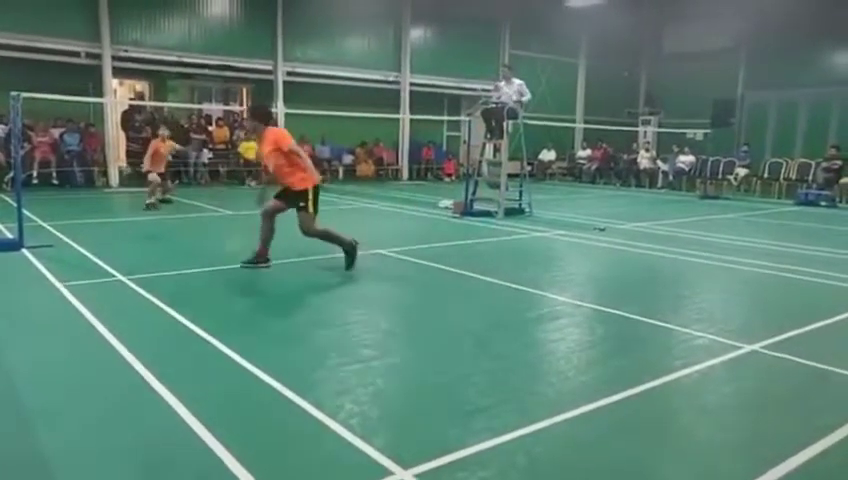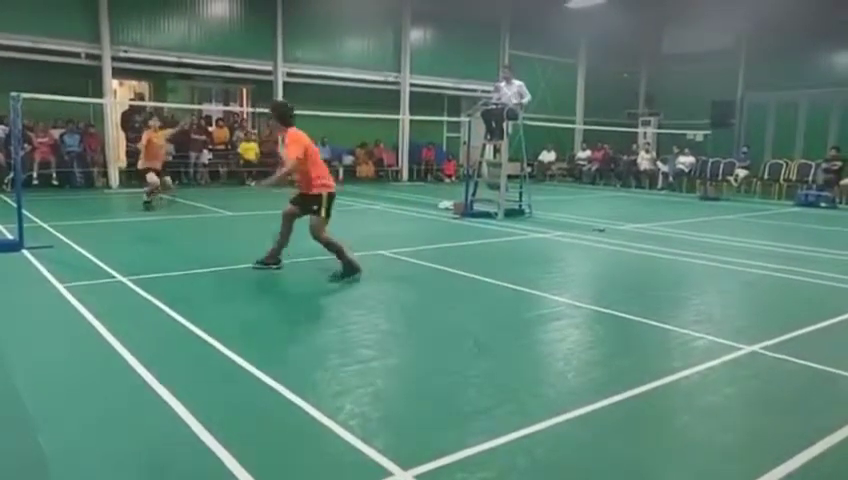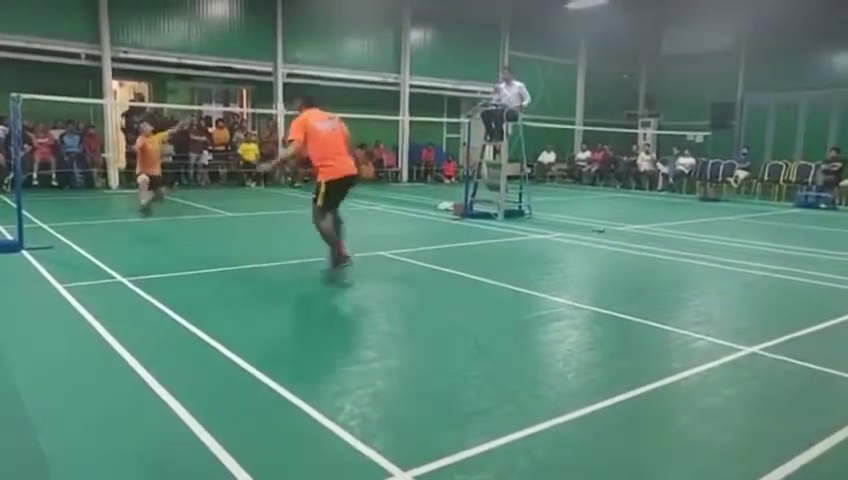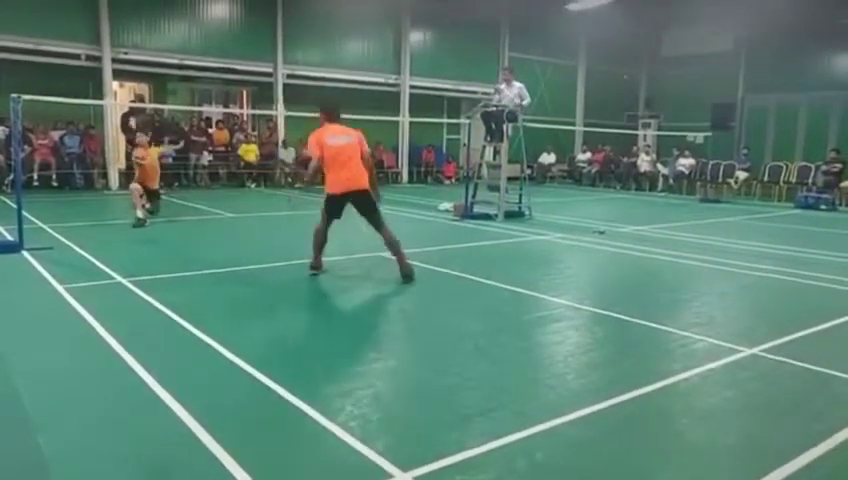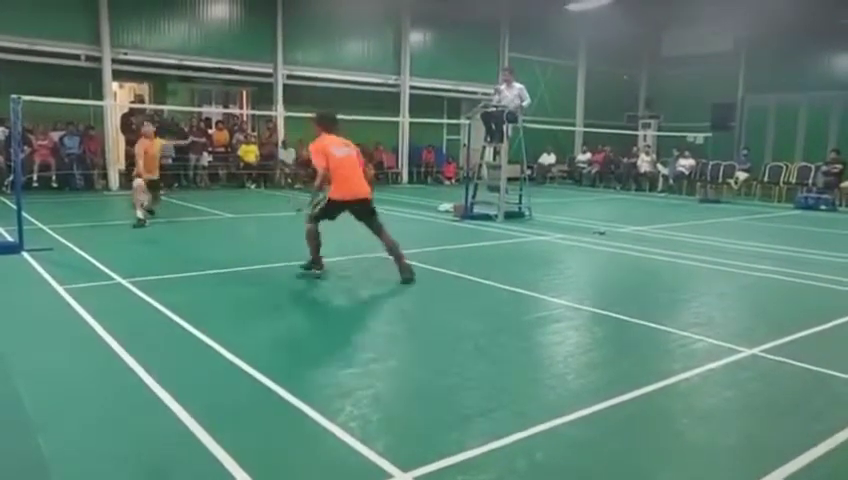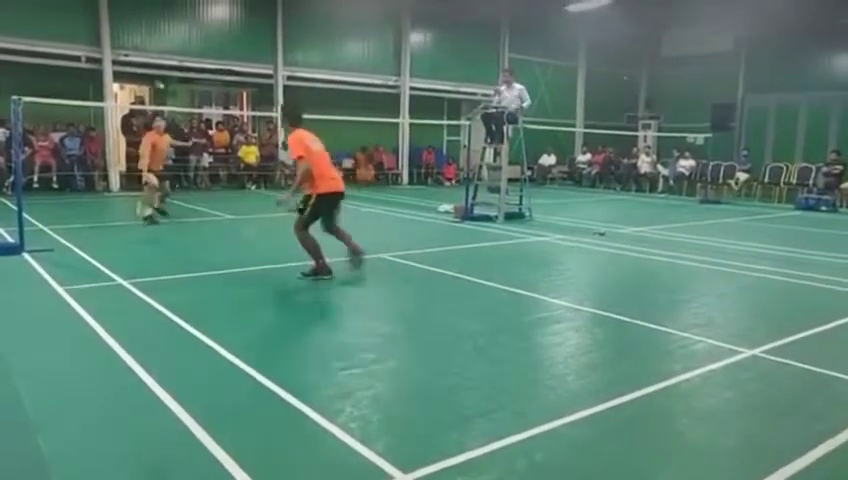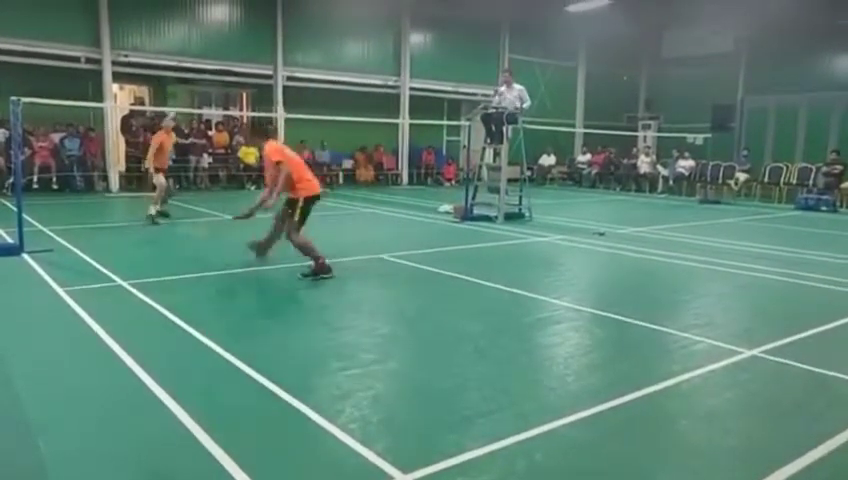
dt=0.2s
person 1, frame 1
left shoulder: (277, 134)
right shoulder: (263, 141)
left elbow: (299, 152)
right elbow: (272, 169)
left wrist: (313, 172)
left hip: (305, 184)
right hip: (291, 186)
left knee: (307, 229)
right knee: (267, 211)
left ankle: (347, 245)
right ankle: (261, 256)
person 1, frame 2
left shoulder: (295, 137)
right shoulder: (291, 136)
left elbow: (292, 165)
left wrist: (269, 181)
left hip: (321, 189)
right hip: (311, 189)
left knee: (317, 232)
right knee: (287, 214)
left ankle: (350, 265)
right ankle: (273, 257)
person 1, frame 3
left shoulder: (301, 121)
right shoulder: (333, 118)
left elbow: (294, 150)
right elbow: (347, 143)
left wrist: (271, 165)
left hip: (330, 174)
right hip: (348, 171)
left knee: (320, 218)
right knee: (331, 211)
left ankle: (339, 256)
right ankle: (338, 253)
person 1, frame 4
left shoulder: (317, 136)
right shoulder: (355, 134)
left elbow: (315, 165)
right elbow: (368, 161)
left wrist: (306, 182)
right wrist: (374, 188)
left hip: (336, 188)
right hip: (360, 186)
left knee: (323, 224)
right knee: (381, 227)
left ankle: (316, 263)
right ankle: (404, 266)
person 1, frame 5
left shoulder: (317, 145)
right shoulder: (349, 144)
left elbow: (322, 175)
right elbow: (363, 170)
left wrist: (314, 198)
left hip: (339, 196)
right hip: (361, 194)
left knee: (311, 221)
right knee: (381, 232)
left ankle: (315, 262)
right ankle: (404, 268)
person 1, frame 6
left shoulder: (294, 138)
right shoulder: (310, 136)
left elbow: (305, 168)
left wrist: (291, 193)
left hip: (322, 190)
right hip: (337, 186)
left knee: (300, 228)
right knee: (330, 226)
left ankle: (322, 268)
right ankle: (355, 250)
person 1, frame 7
left shoulder: (271, 148)
right shoulder: (275, 147)
left elbow: (286, 171)
right elbow: (270, 187)
left wrist: (274, 197)
right wrist: (253, 209)
left hip: (305, 191)
right hip: (306, 189)
left knee: (292, 233)
right knee: (280, 217)
left ankle: (322, 266)
right ankle: (264, 247)
